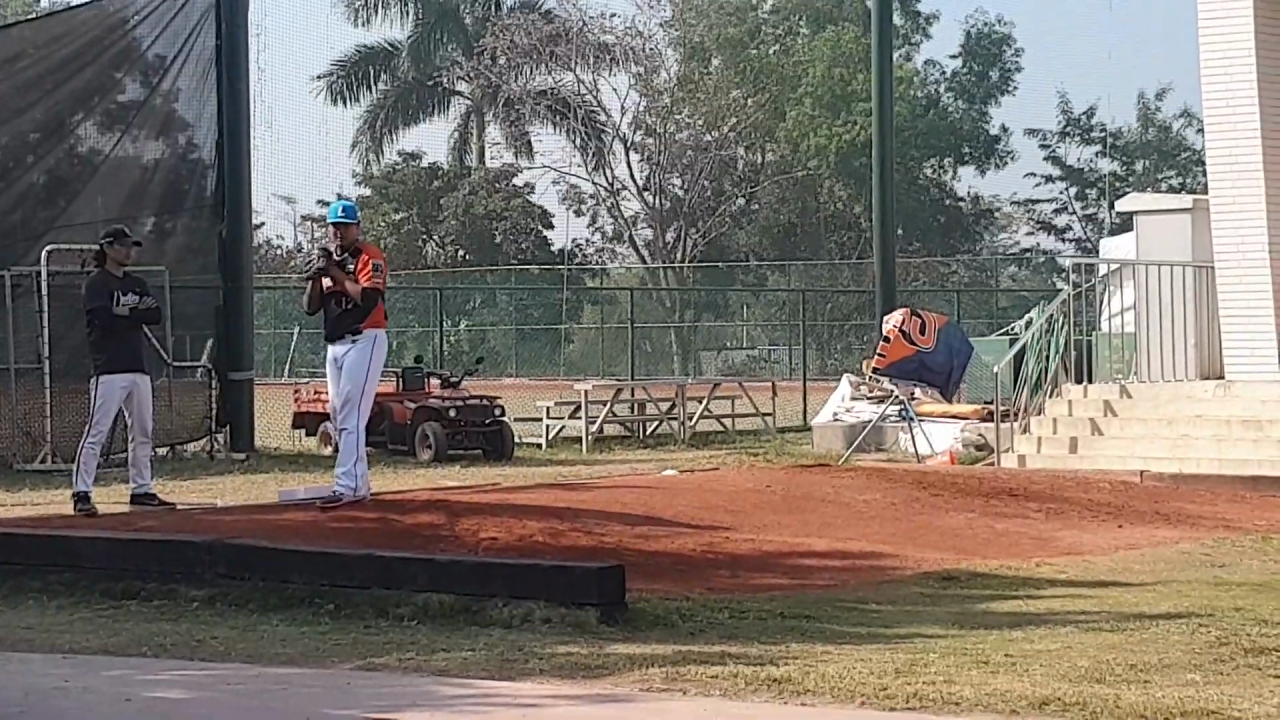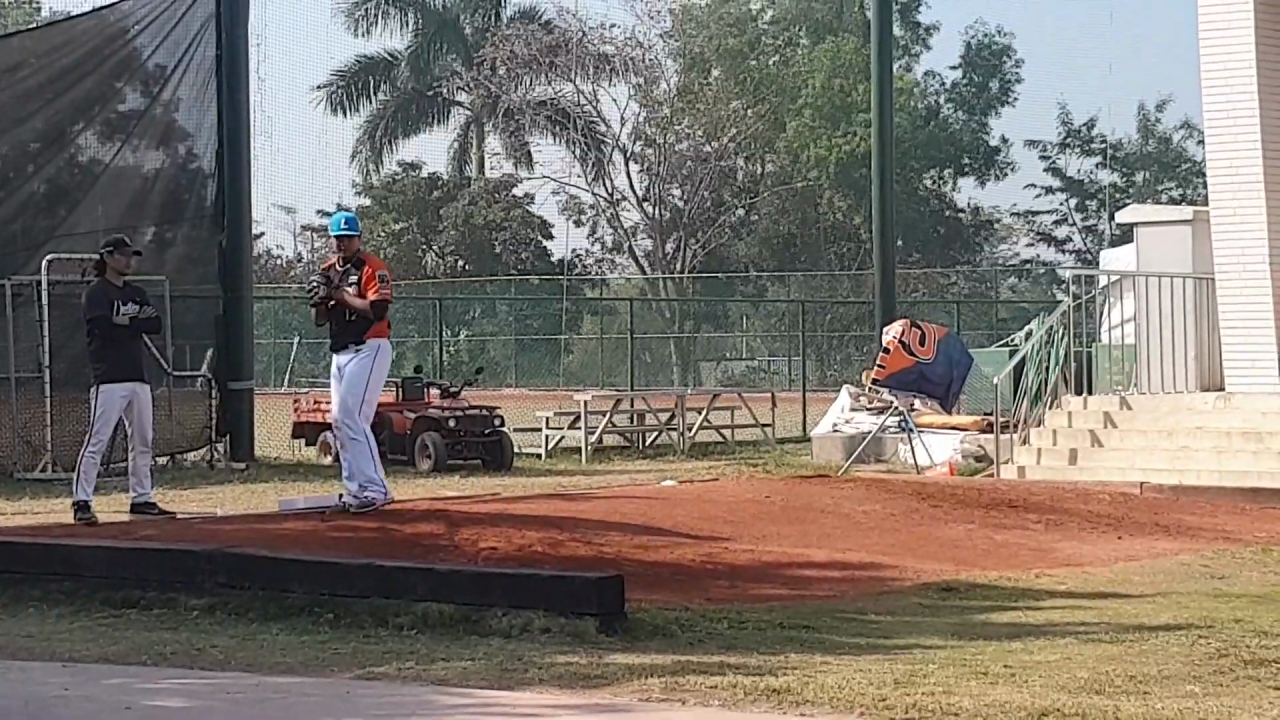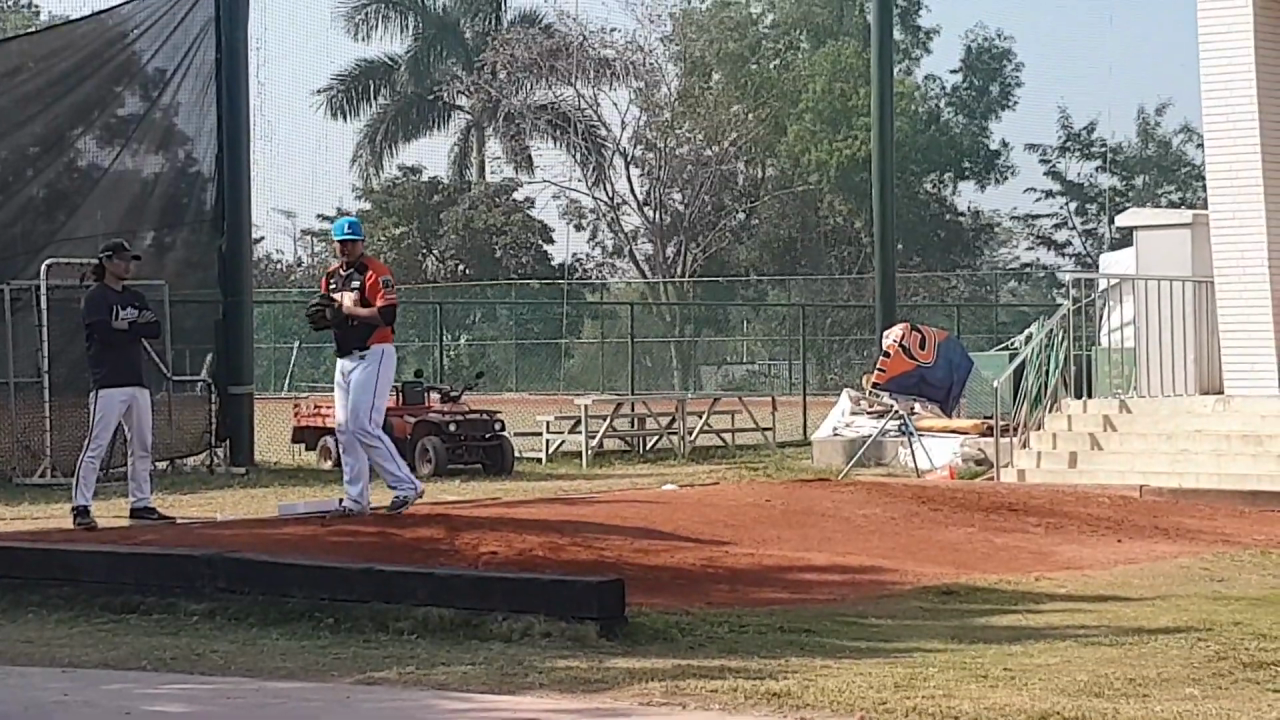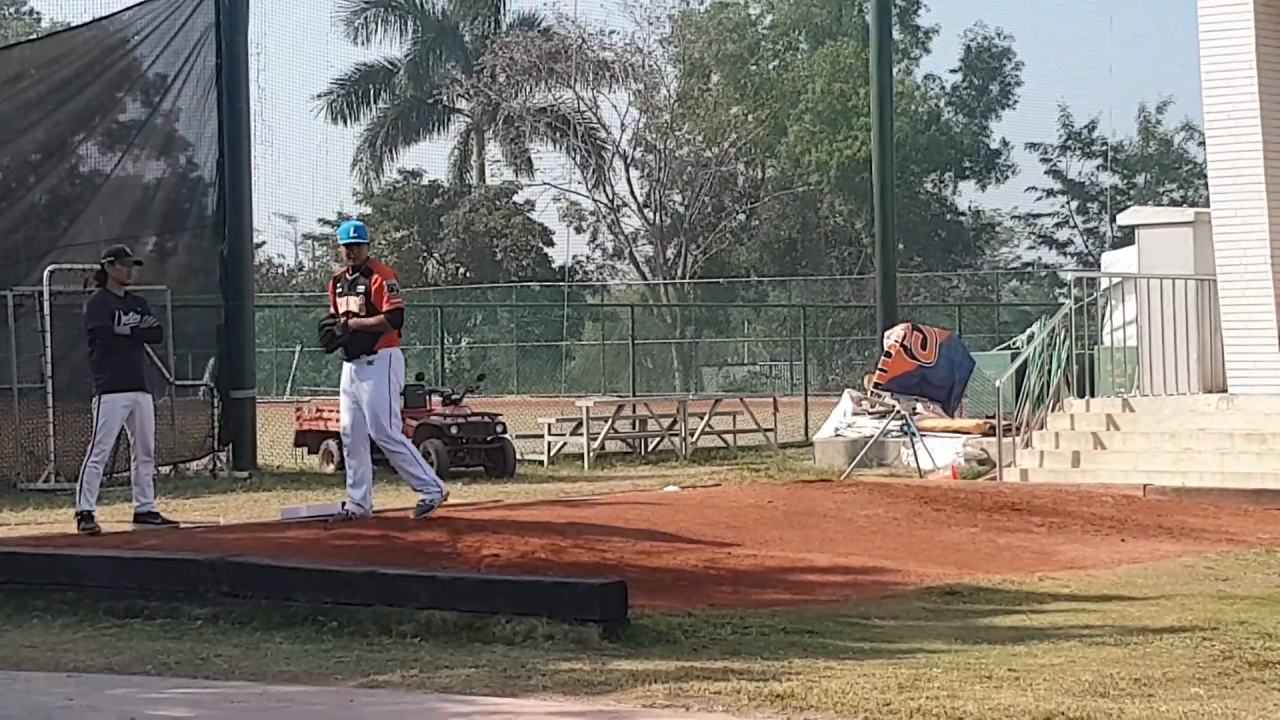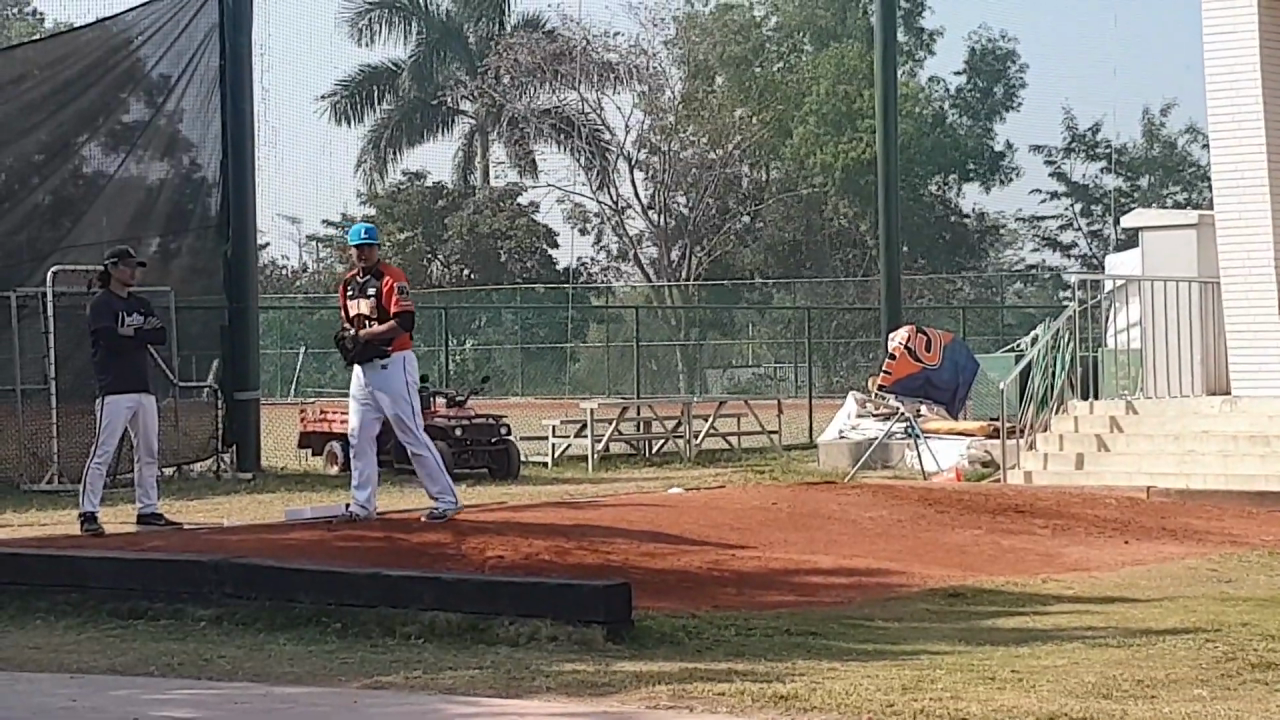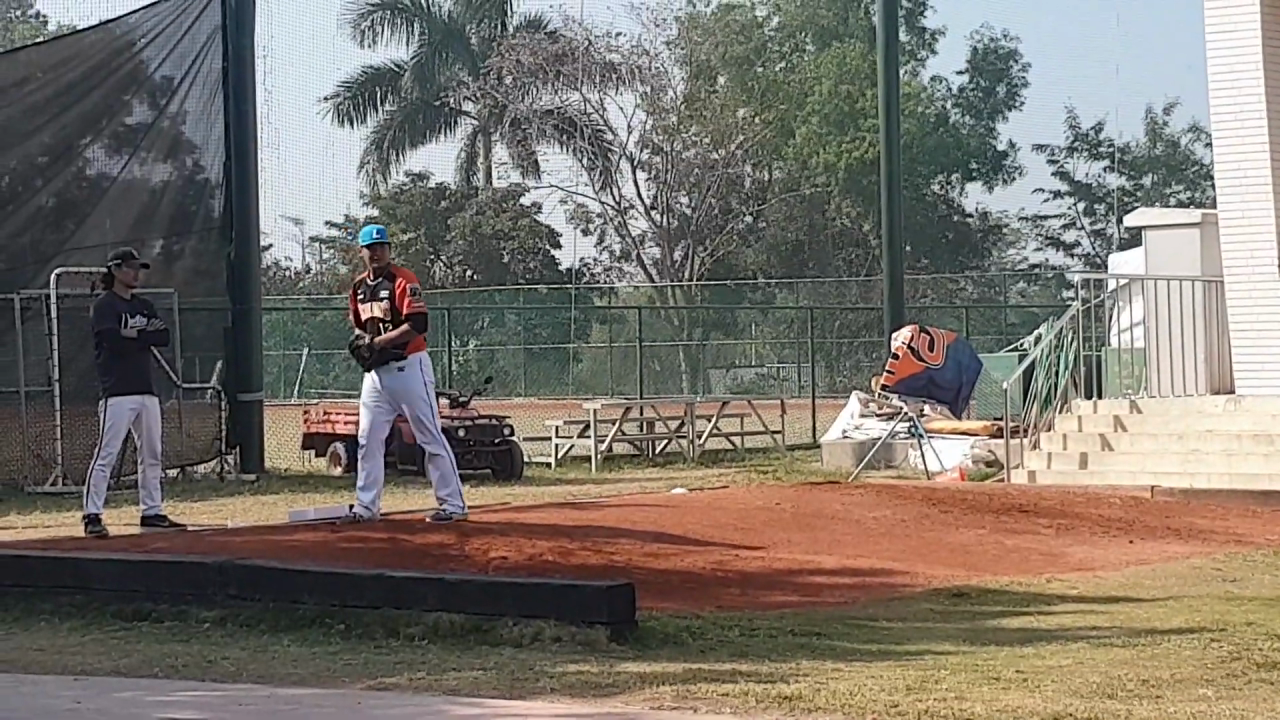
dt=0.1s
person 1, frame 1
left shoulder: (370, 257)
right shoulder: (325, 259)
left elbow: (368, 299)
right elbow: (311, 308)
left wrist: (336, 274)
right wrist: (315, 280)
left hip: (365, 341)
right hip: (335, 345)
left knee: (349, 412)
right knee: (338, 414)
left ankle: (353, 484)
right ankle: (352, 484)
person 1, frame 2
left shoulder: (373, 267)
right shoulder: (328, 272)
left elbow: (377, 311)
right elbow: (319, 320)
left wrist: (341, 292)
right wrist: (320, 299)
left hip: (368, 351)
right hip: (340, 354)
left knee: (351, 420)
right knee: (340, 424)
left ankle: (373, 489)
right ankle: (355, 493)
person 1, frame 3
left shoulder: (376, 272)
right shoulder: (331, 276)
left elbow: (387, 315)
left wrist: (345, 309)
left hip: (374, 356)
right hip: (345, 359)
left knee: (365, 427)
right knee: (345, 430)
left ankle: (406, 486)
right ankle: (356, 500)
person 1, frame 4
left shoulder: (381, 276)
right shoulder: (337, 281)
left elbow: (394, 320)
left wrist: (350, 322)
left hip: (381, 361)
right hip: (352, 365)
left knee: (384, 432)
right knee: (351, 434)
left ankle: (431, 489)
right ankle: (358, 502)
person 1, frame 5
left shoulder: (391, 278)
right shoulder: (347, 284)
left elbow: (404, 323)
left wrist: (362, 334)
left hip: (394, 364)
right hip: (363, 367)
left knee: (411, 436)
right knee: (359, 437)
left ankle: (446, 500)
right ankle: (362, 505)
person 1, frame 6
left shoulder: (404, 280)
right shoulder: (358, 287)
left elbow: (418, 325)
left wrist: (378, 342)
left hip: (408, 367)
right hip: (376, 370)
left knee: (430, 437)
right knee: (368, 439)
left ankle: (453, 503)
right ankle: (366, 506)
person 2, frame 1
left shoulder: (138, 284)
right shoulder: (96, 283)
left elbow: (156, 315)
right elbow: (106, 319)
left wrist: (127, 312)
right wrist: (138, 313)
left hip: (138, 368)
right hip: (109, 370)
left knee: (143, 433)
right knee: (96, 432)
left ankle: (141, 491)
right ankle: (81, 493)
person 2, frame 2
left shoulder: (137, 293)
right shoulder: (96, 292)
left elbow: (156, 325)
right elbow: (106, 329)
left wrist: (127, 321)
right wrist: (138, 322)
left hip: (138, 377)
right hip: (109, 379)
left knee: (143, 442)
right knee: (96, 442)
left ankle: (141, 499)
right ankle: (81, 502)
person 2, frame 3
left shoulder: (137, 298)
right shoulder: (95, 297)
left elbow: (155, 329)
right elbow: (105, 334)
left wrist: (125, 326)
right wrist: (137, 326)
left hip: (137, 382)
right hip: (108, 384)
left knee: (142, 447)
right knee: (96, 446)
left ankle: (141, 505)
right ankle: (81, 507)
person 2, frame 4
left shoulder: (139, 303)
right shoulder: (97, 302)
left elbow: (157, 335)
right elbow: (108, 339)
left wrist: (128, 331)
right wrist: (139, 331)
left hip: (140, 387)
right hip: (111, 389)
left knee: (145, 451)
right knee: (99, 451)
left ankle: (145, 509)
right ankle: (85, 512)
person 2, frame 5
left shoulder: (142, 304)
right shoulder: (101, 303)
left elbow: (161, 336)
right elbow: (111, 340)
left wrist: (131, 333)
right wrist: (143, 333)
left hip: (143, 388)
right hip: (114, 391)
left knee: (148, 453)
right knee: (102, 453)
left ankle: (148, 511)
right ankle: (88, 513)
person 2, frame 6
left shoulder: (145, 306)
right shoulder: (104, 305)
left elbow: (164, 338)
right elbow: (114, 342)
left wrist: (134, 335)
right wrist: (146, 334)
left hip: (146, 390)
right hip: (117, 392)
left knee: (152, 455)
right knee: (106, 455)
left ankle: (152, 512)
right ankle: (92, 515)
